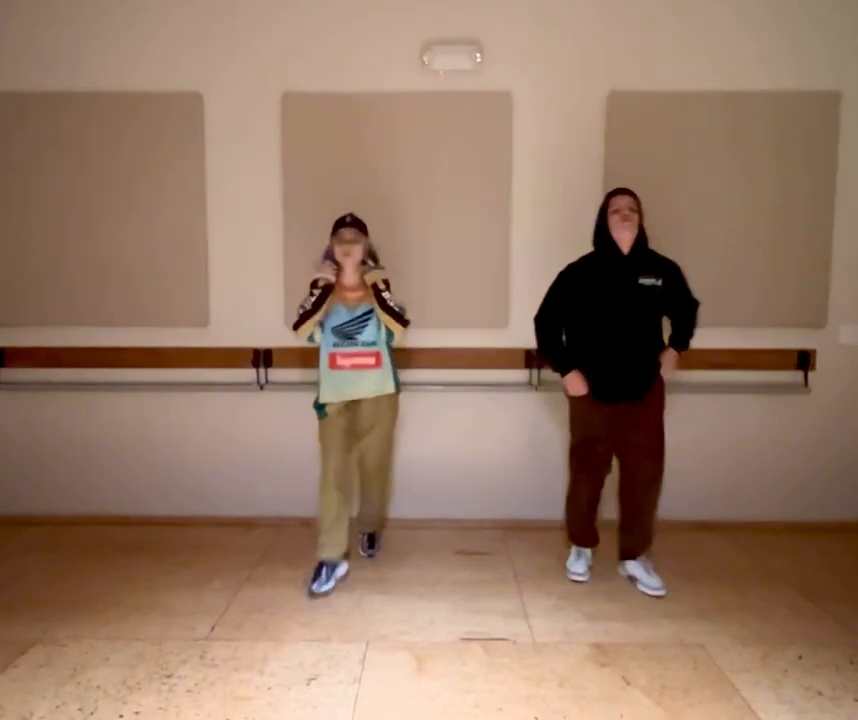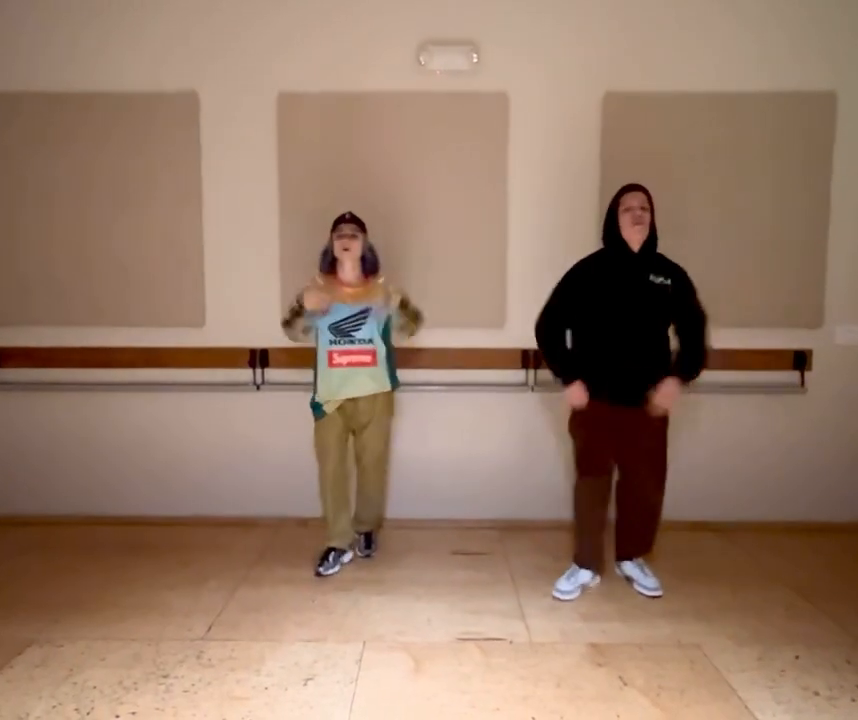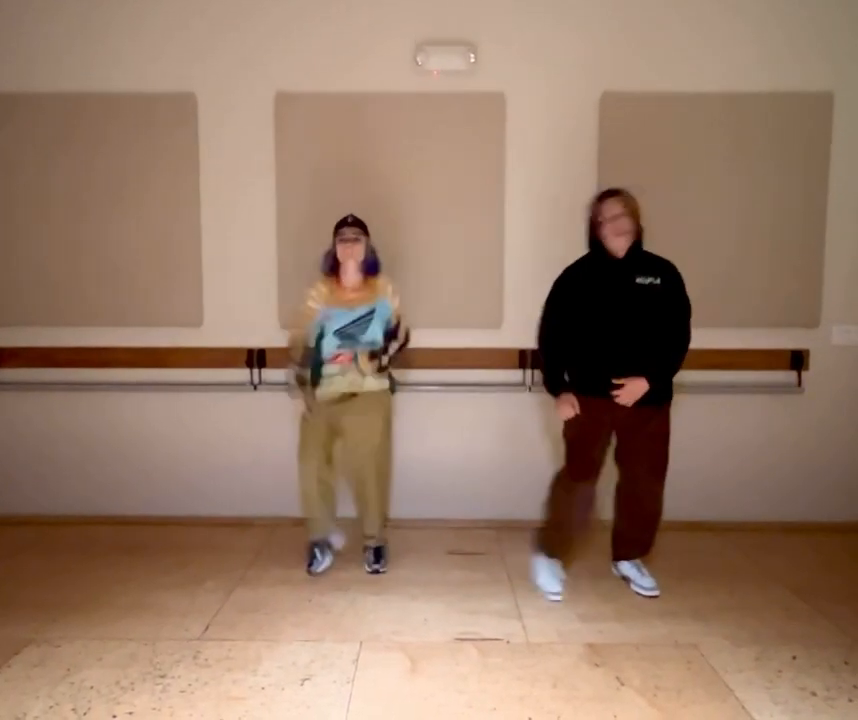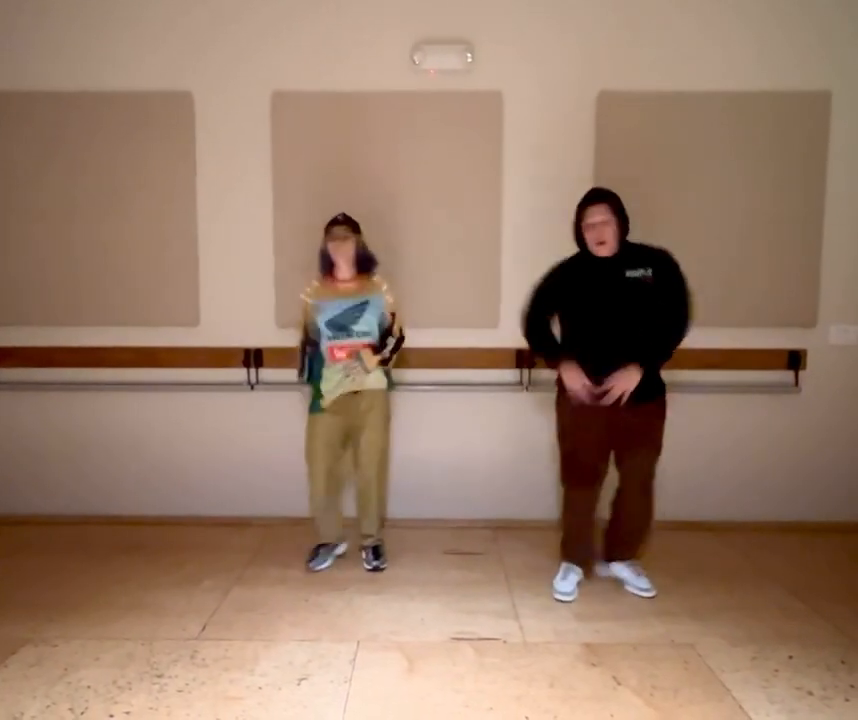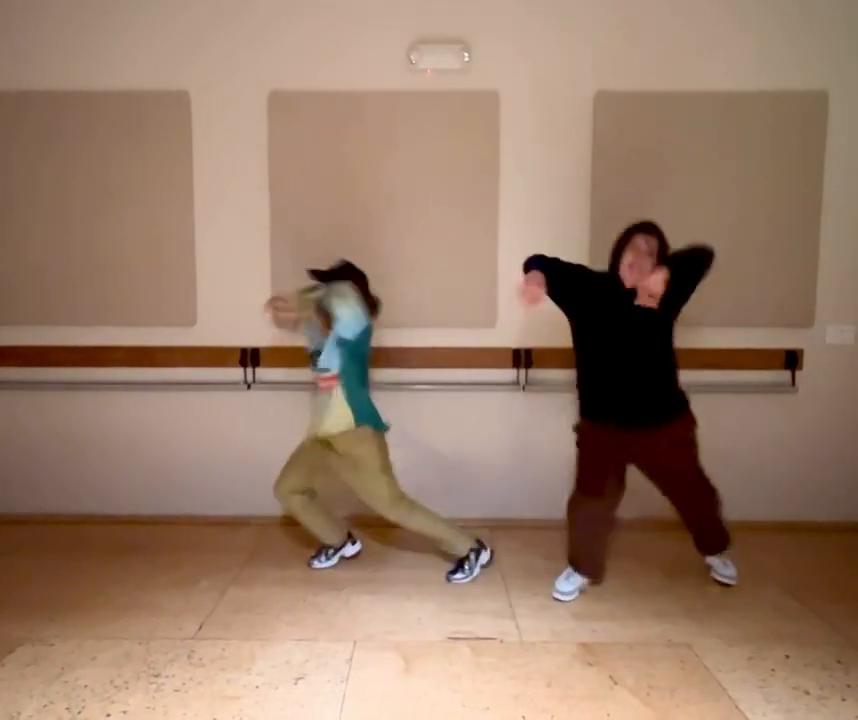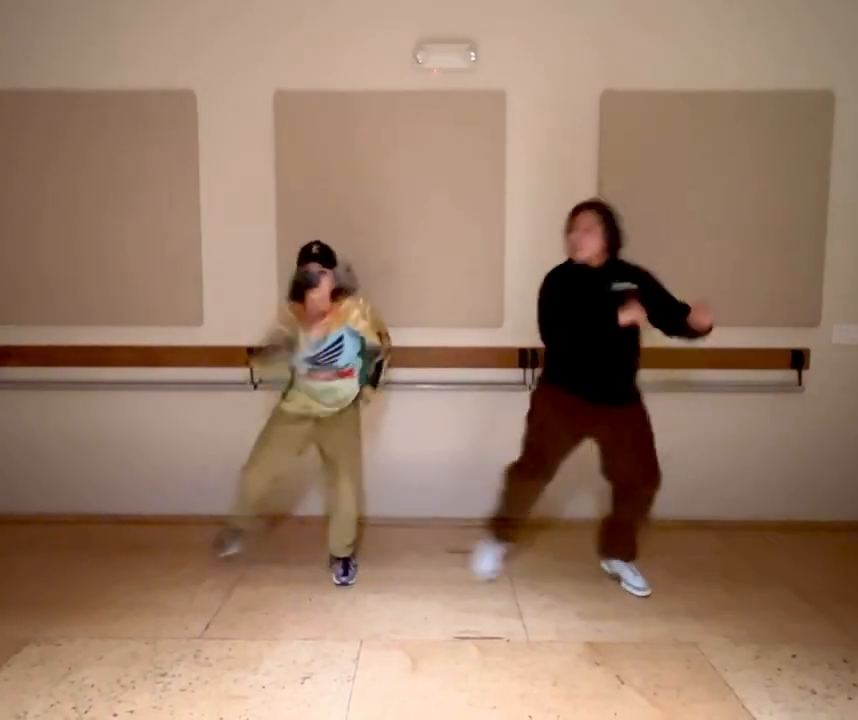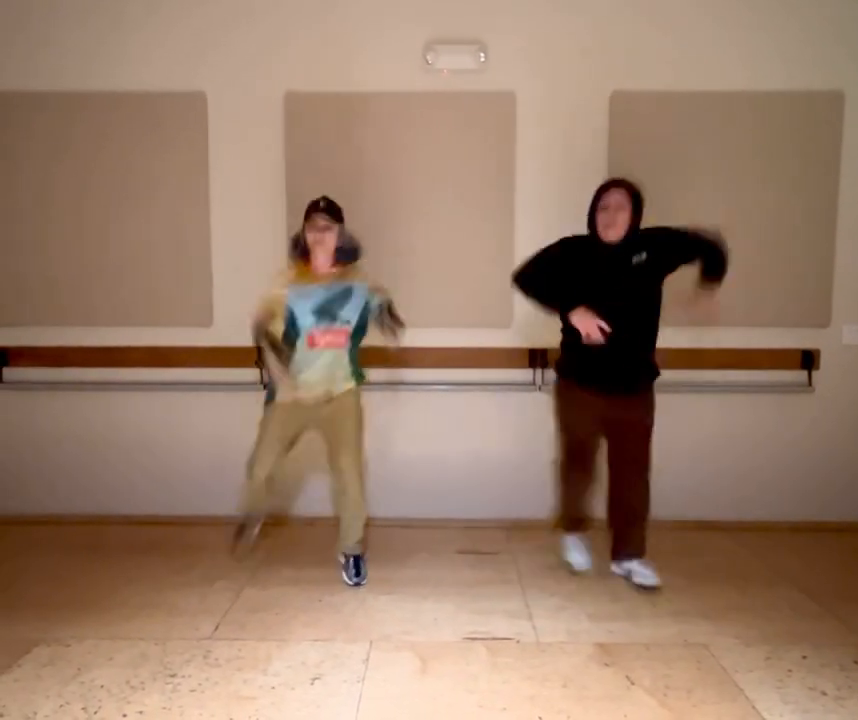
dt=0.4s
person 1, frame 1
left shoulder: (663, 270)
right shoulder: (581, 273)
left elbow: (686, 309)
right elbow: (547, 323)
left wrist: (676, 347)
right wrist: (566, 370)
left hip: (645, 391)
right hip: (592, 392)
left knee: (644, 474)
right knee: (587, 472)
left ankle: (634, 556)
right ankle: (582, 546)
person 1, frame 2
left shoulder: (670, 275)
right shoulder: (588, 272)
left elbow: (693, 330)
right elbow: (547, 326)
left wrist: (678, 378)
right wrist: (569, 379)
left hip: (648, 399)
right hip: (594, 397)
left knee: (645, 479)
right knee: (593, 478)
left ankle: (631, 557)
right ankle: (585, 566)
person 1, frame 3
left shoulder: (662, 273)
right shoulder: (578, 276)
left elbow: (678, 336)
right elbow: (551, 336)
left wrist: (651, 378)
right wrist: (559, 390)
left hip: (647, 397)
right hip: (589, 396)
left knee: (645, 481)
right knee: (580, 473)
left ankle: (629, 558)
right ankle: (549, 554)
person 1, frame 4
left shoulder: (655, 264)
right shoulder: (568, 275)
left elbow: (675, 322)
right elbow: (535, 323)
left wrist: (639, 367)
right wrist: (562, 365)
left hip: (642, 396)
right hip: (584, 397)
left knee: (637, 482)
right knee: (581, 481)
left ankle: (620, 558)
right ankle: (574, 563)
person 1, frame 5
left shoulder: (663, 291)
right shoulder: (586, 286)
left elbow: (701, 257)
right elbow: (541, 263)
left wrist: (665, 275)
right wrist: (536, 275)
left hip: (664, 423)
right hip: (603, 424)
left knee: (694, 491)
right knee: (592, 496)
left ankle: (716, 550)
right ankle: (581, 569)
person 1, frame 6
left shoulder: (636, 280)
right shoulder: (560, 280)
left elbow: (672, 316)
right elbow: (554, 334)
left wrist: (696, 321)
right wrist: (616, 316)
left hip: (619, 400)
right hip: (563, 395)
left knee: (641, 479)
right knee: (533, 468)
left ankle: (619, 555)
right ankle: (497, 538)
person 1, frame 7
left shoulder: (653, 246)
right shoulder: (575, 251)
left elbow: (705, 245)
right elbow: (527, 278)
left wrist: (710, 277)
right wrist: (572, 309)
left hip: (634, 387)
right hip: (579, 384)
left knee: (632, 472)
right knee: (578, 462)
left ankle: (629, 555)
right ankle: (574, 532)
person 2, frame 1
left shoulder: (379, 289)
right shoulder: (323, 292)
left elbow: (399, 328)
right elbow: (302, 329)
left wrist: (380, 287)
right wrist: (321, 286)
left hip: (378, 395)
right hip: (335, 397)
left knee: (374, 469)
right knee: (333, 473)
left ankle: (370, 528)
right ankle: (331, 557)
person 2, frame 2
left shoulder: (380, 287)
right shoulder: (319, 286)
left elbow: (411, 324)
right elbow: (292, 331)
left wrist: (399, 307)
right wrist: (305, 307)
left hip: (374, 393)
right hip: (330, 395)
left knee: (372, 465)
right knee: (331, 469)
left ankle: (366, 528)
right ankle: (338, 543)
person 2, frame 3
left shoulder: (383, 289)
right shoulder: (320, 292)
left elbow: (401, 336)
right elbow: (301, 341)
left wrist: (374, 362)
right wrist: (304, 384)
left hip: (371, 393)
right hip: (326, 394)
left knee: (371, 468)
right knee: (312, 461)
left ankle: (374, 542)
right ankle: (323, 536)
person 2, frame 4
left shoulder: (377, 287)
right shoulder: (315, 290)
left elbow: (396, 336)
right elbow: (307, 339)
left wrist: (372, 358)
right wrist: (307, 377)
left hip: (370, 392)
right hip: (327, 393)
left knee: (371, 468)
right knee: (321, 467)
left ankle: (372, 541)
right ankle: (330, 539)
person 2, frame 5
left shoulder: (353, 321)
right shoulder: (323, 322)
left elbow: (343, 291)
left wrist: (306, 302)
right wrist: (288, 310)
left hip: (356, 434)
right hip: (323, 434)
left knee: (390, 502)
right knee: (287, 489)
left ankle: (470, 550)
right ankle: (339, 541)
person 2, frame 6
left shoulder: (354, 309)
right shoulder: (290, 316)
left elbow: (381, 344)
right elbow: (263, 358)
left wrist: (371, 383)
right wrist: (280, 347)
left hip: (340, 410)
right hip: (297, 407)
left knee: (346, 483)
right knee: (256, 472)
left ankle: (342, 553)
right ankle: (238, 527)
person 2, frame 7
left shoulder: (357, 281)
right shoulder: (290, 281)
left elbow: (385, 315)
right elbow: (264, 324)
left wrist: (387, 315)
right wrist: (274, 361)
left hip: (341, 394)
right hip: (292, 396)
left knee: (349, 476)
right knee: (261, 465)
left ankle: (352, 552)
right ankle: (253, 515)
